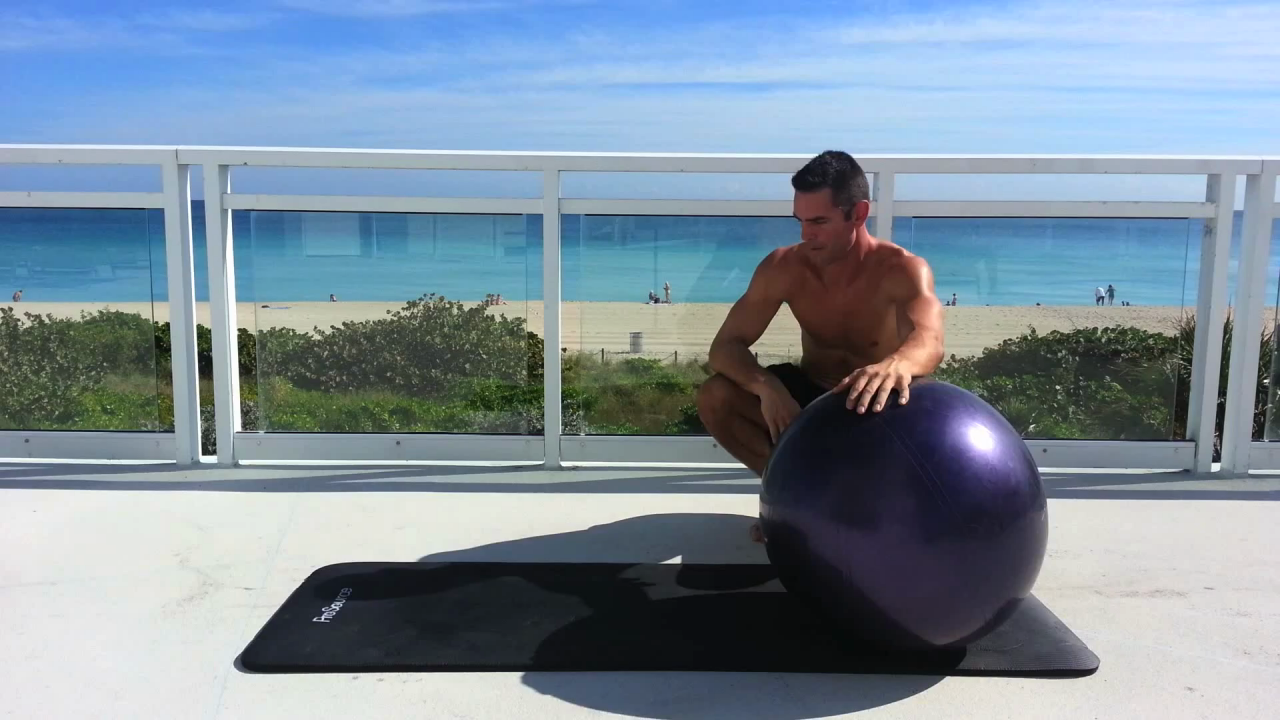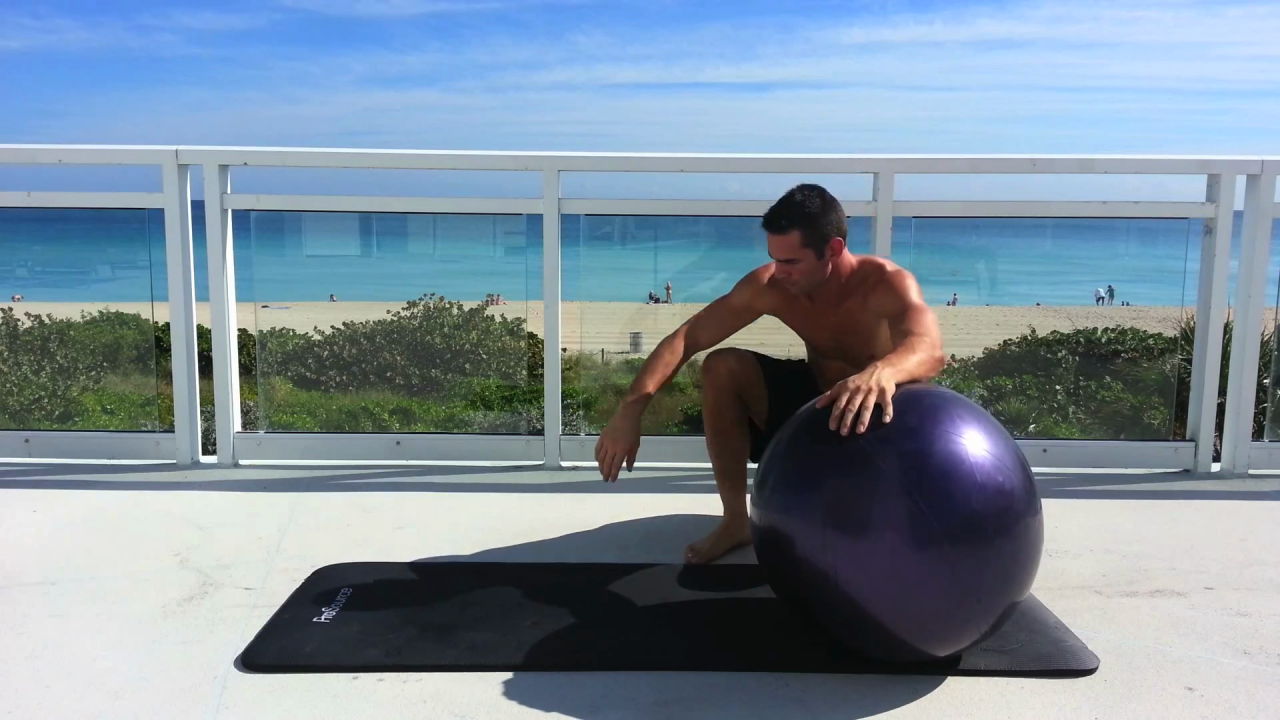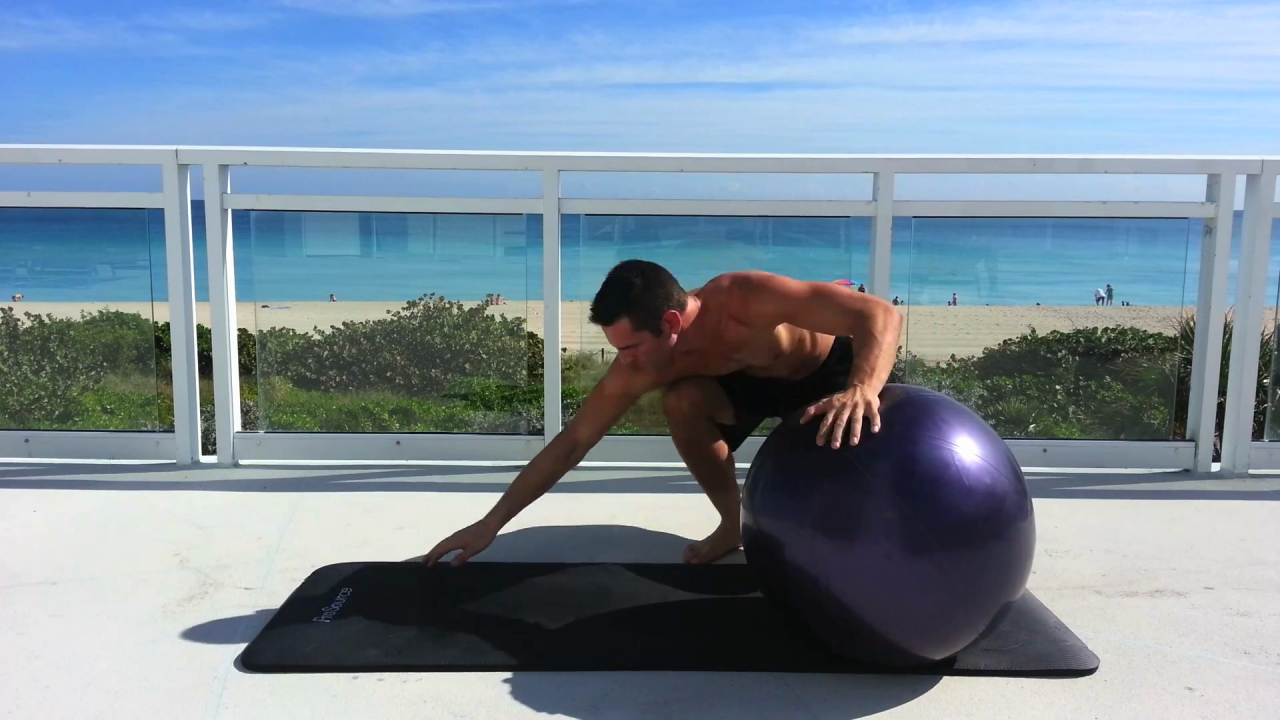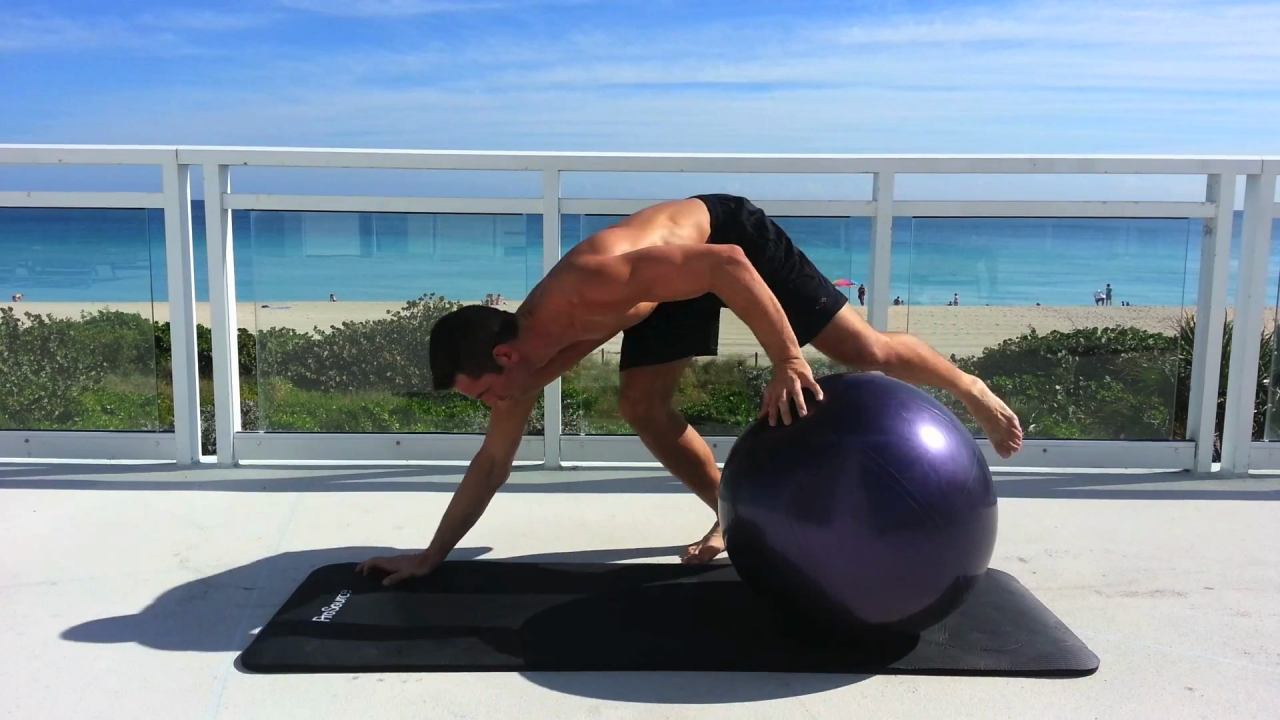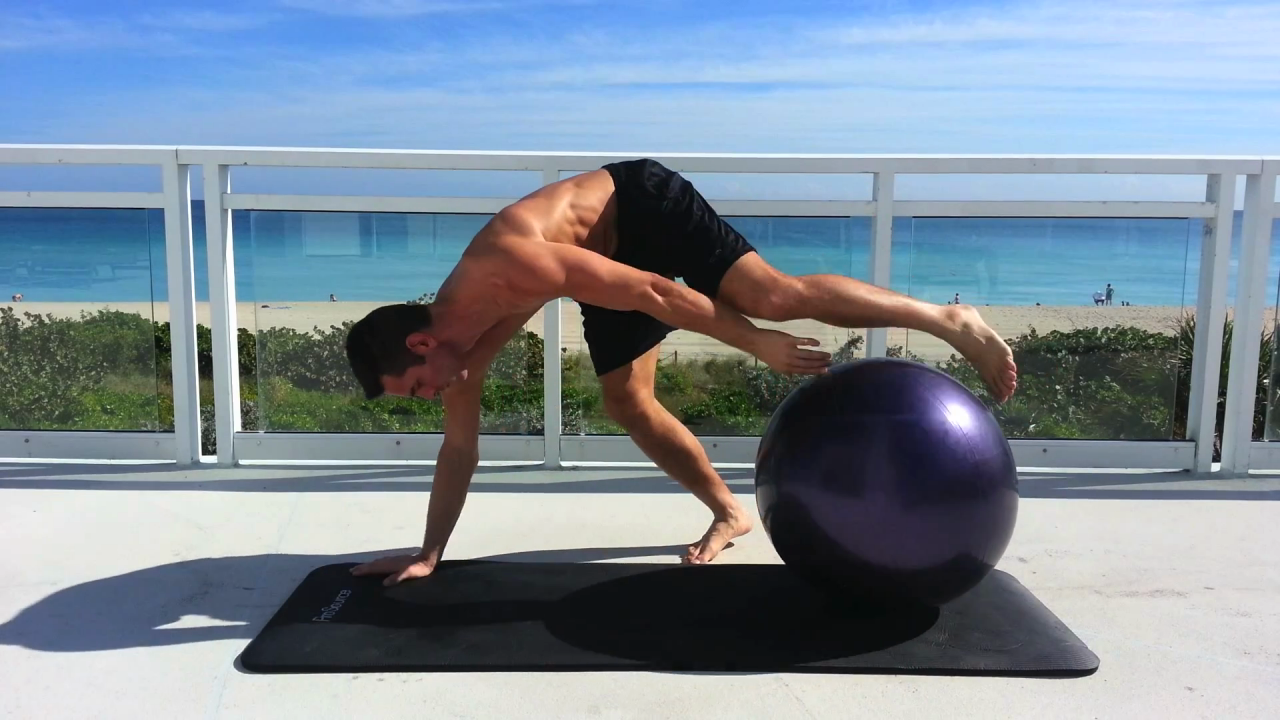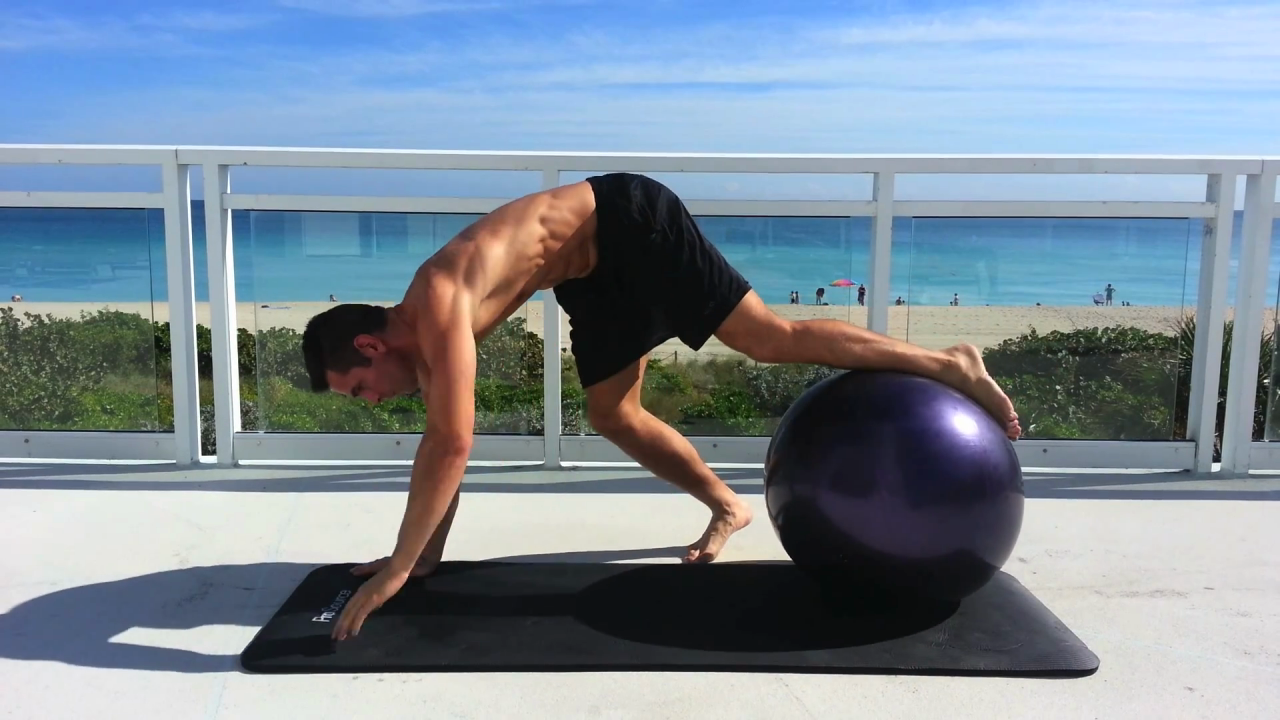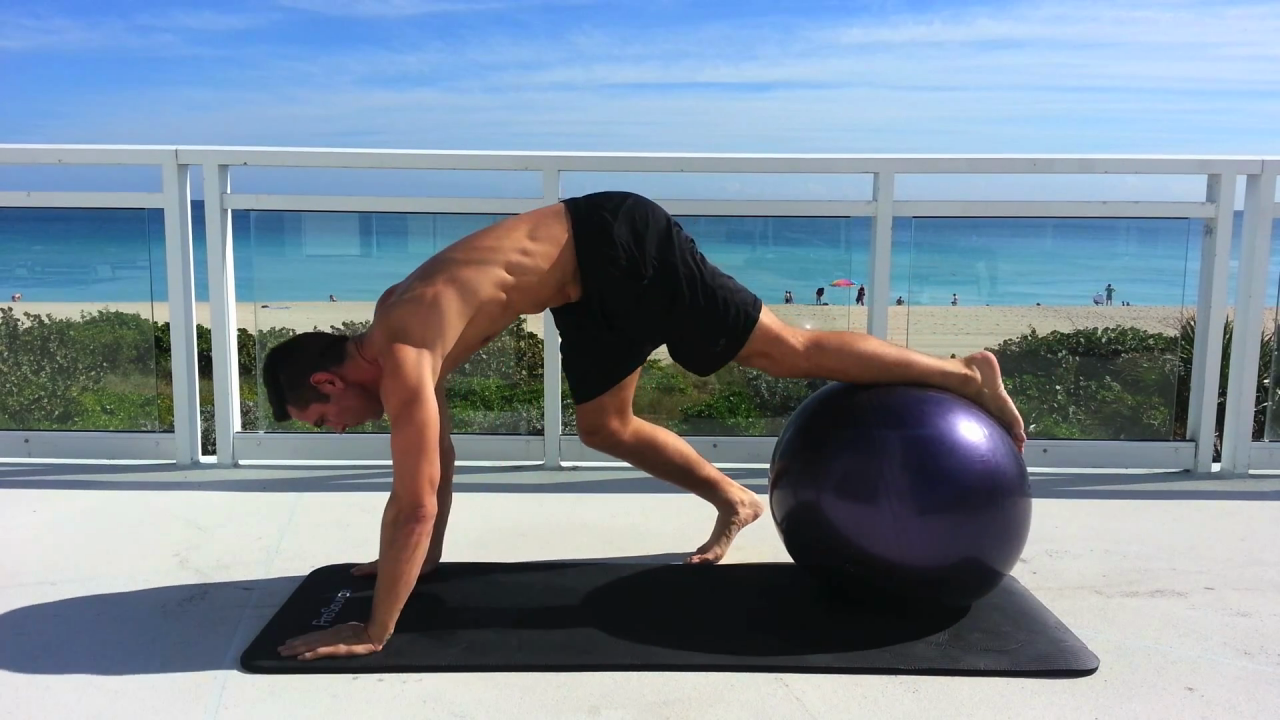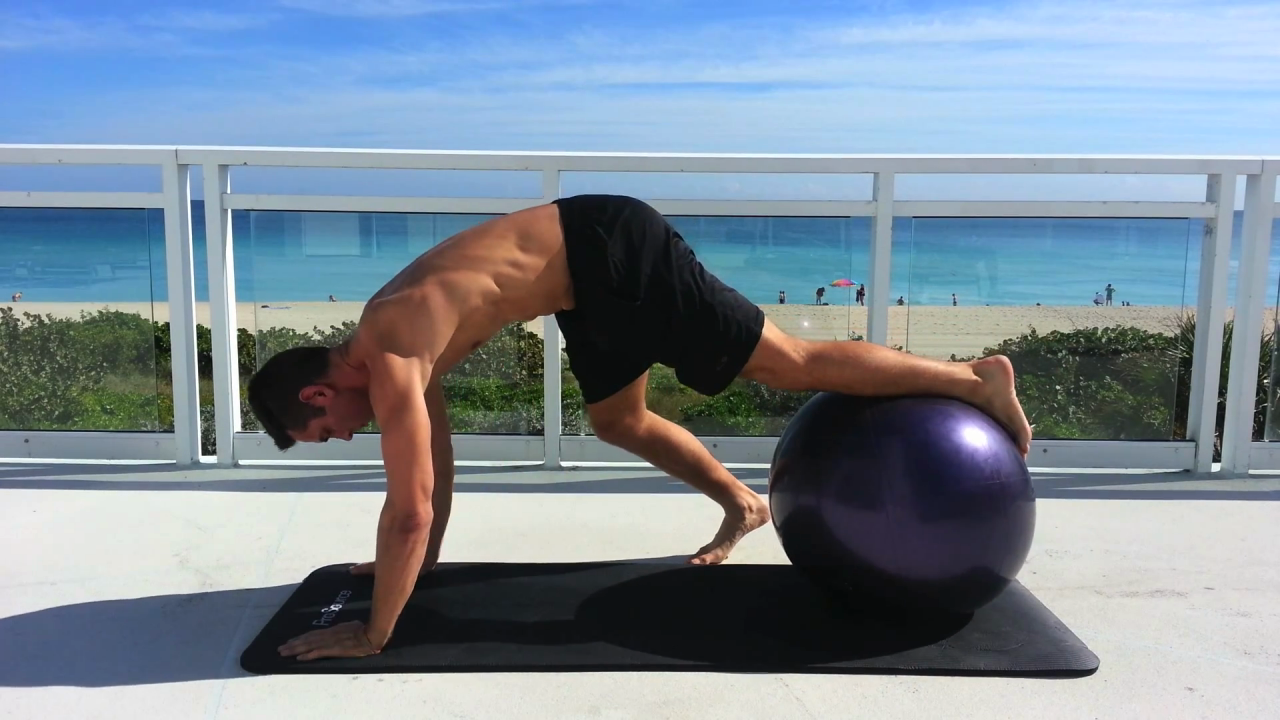
dt=0.5s
person 1, frame 1
left shoulder: (903, 270)
right shoulder: (782, 268)
left elbow: (929, 344)
right elbow: (725, 345)
left wrist: (894, 365)
right wrist: (768, 388)
left hip: (873, 407)
right hip: (805, 394)
right knee: (714, 398)
person 1, frame 2
left shoulder: (888, 284)
right shoulder: (769, 287)
left elbow: (929, 353)
right elbow: (685, 339)
left wrist: (880, 374)
right wrist: (630, 408)
left hip: (876, 418)
right hip: (816, 403)
right knee: (722, 367)
right ankle: (735, 521)
person 1, frame 3
left shoulder: (749, 298)
right shoulder: (641, 361)
left elbow: (881, 315)
right elbow: (572, 440)
left wrist: (861, 391)
right wrist: (492, 523)
left hip: (825, 372)
right hip: (753, 379)
right knee: (684, 402)
right ankle: (735, 524)
person 1, frame 4
left shoulder: (585, 289)
right shoulder: (524, 358)
left elbow: (727, 266)
right elbow: (493, 459)
left wrist: (787, 362)
right wrist: (431, 554)
left hip: (722, 232)
right hip: (666, 289)
left knee: (863, 351)
right knee: (641, 407)
left ankle: (970, 391)
person 1, frame 5
left shoulder: (508, 268)
right shoulder: (459, 338)
left elbow: (661, 297)
right elbow: (458, 447)
left wrist: (769, 347)
right wrist: (429, 553)
left hip: (641, 201)
right hip: (613, 248)
left knee: (772, 296)
right knee: (627, 402)
left ankle: (950, 324)
right ankle: (729, 510)
person 1, frame 6
left shoulder: (436, 311)
right shoulder: (424, 337)
left elbow: (451, 443)
right elbow: (445, 443)
left wrist: (398, 568)
right wrist: (427, 556)
left hip: (628, 220)
right hip: (592, 268)
left knee: (770, 337)
right knee: (612, 416)
left ankle: (948, 366)
right ankle: (727, 507)
person 1, frame 7
left shoulder: (398, 358)
right shoulder: (392, 323)
left elbow: (414, 501)
right elbow: (436, 454)
left wrist: (375, 631)
right wrist: (425, 559)
left hip: (618, 245)
right hip: (593, 269)
left knee: (791, 352)
right knee: (606, 429)
left ankle: (966, 376)
right ankle: (733, 501)
person 1, frame 8
left shoulder: (385, 362)
right shoulder: (386, 324)
left elbow: (409, 507)
right elbow: (437, 454)
left wrist: (374, 632)
right wrist: (420, 559)
left hip: (614, 256)
right hip: (591, 254)
left knee: (794, 365)
right knee: (618, 423)
left ankle: (976, 379)
right ankle: (741, 505)
